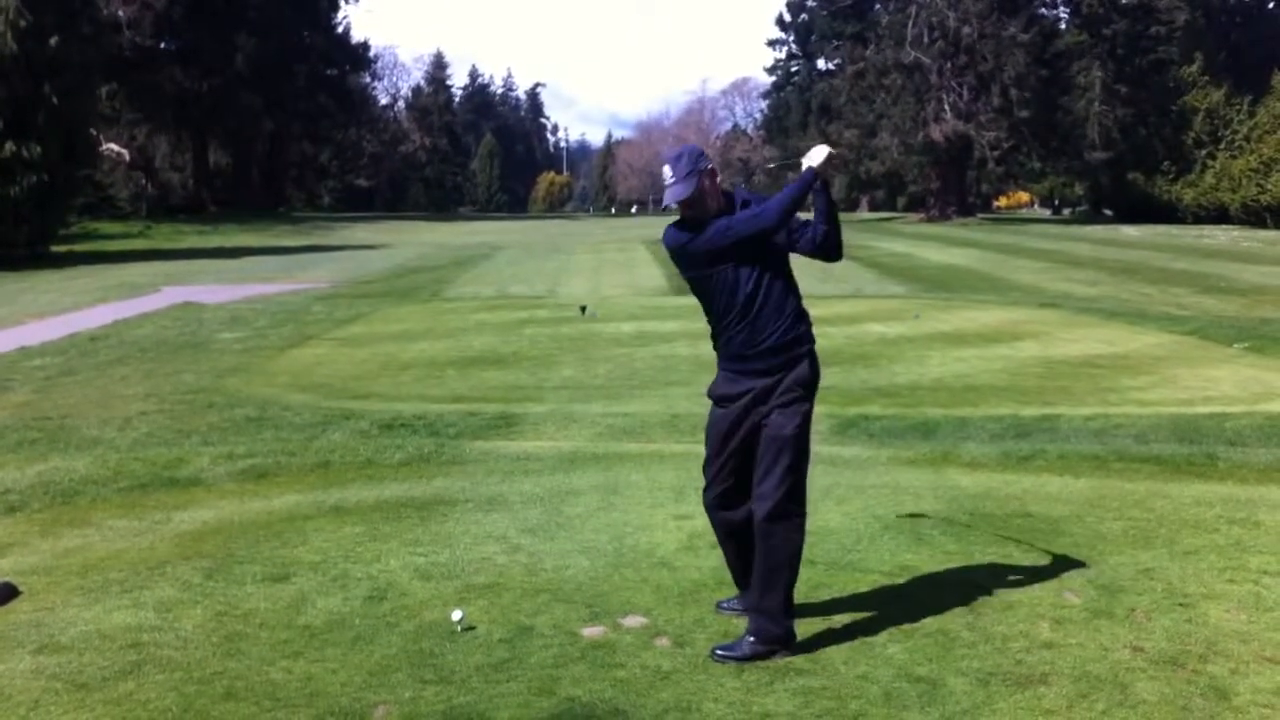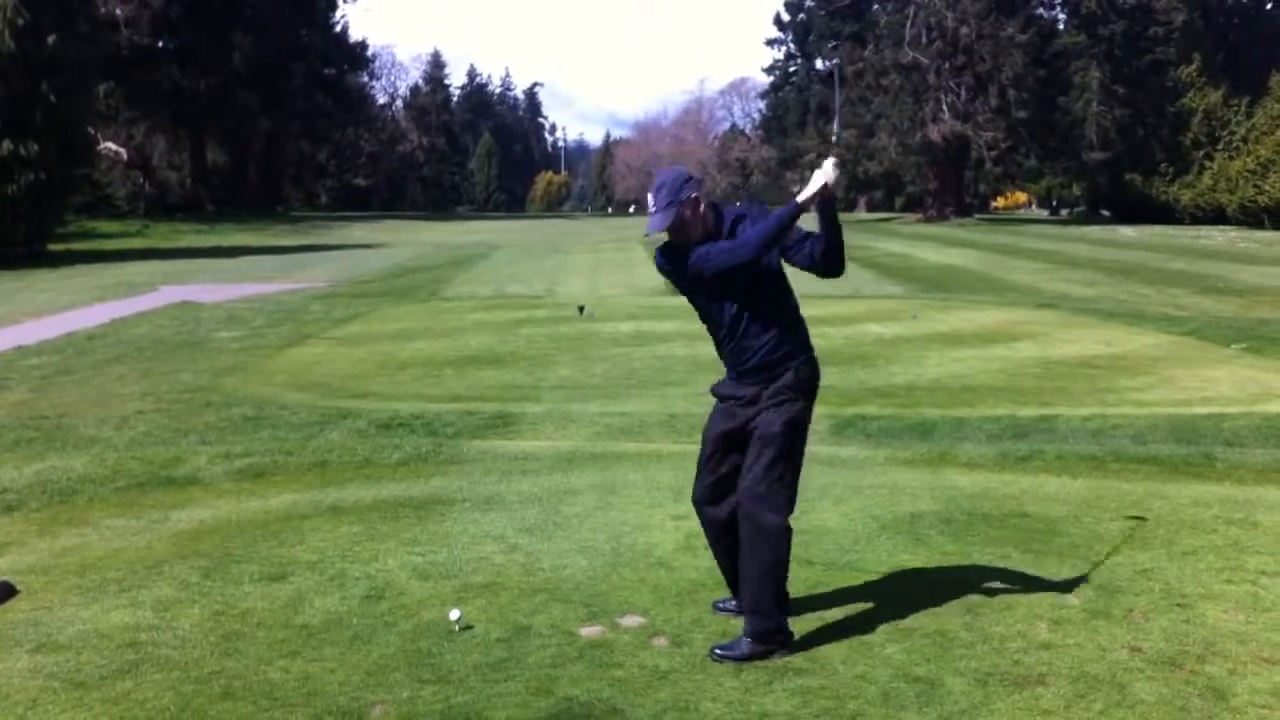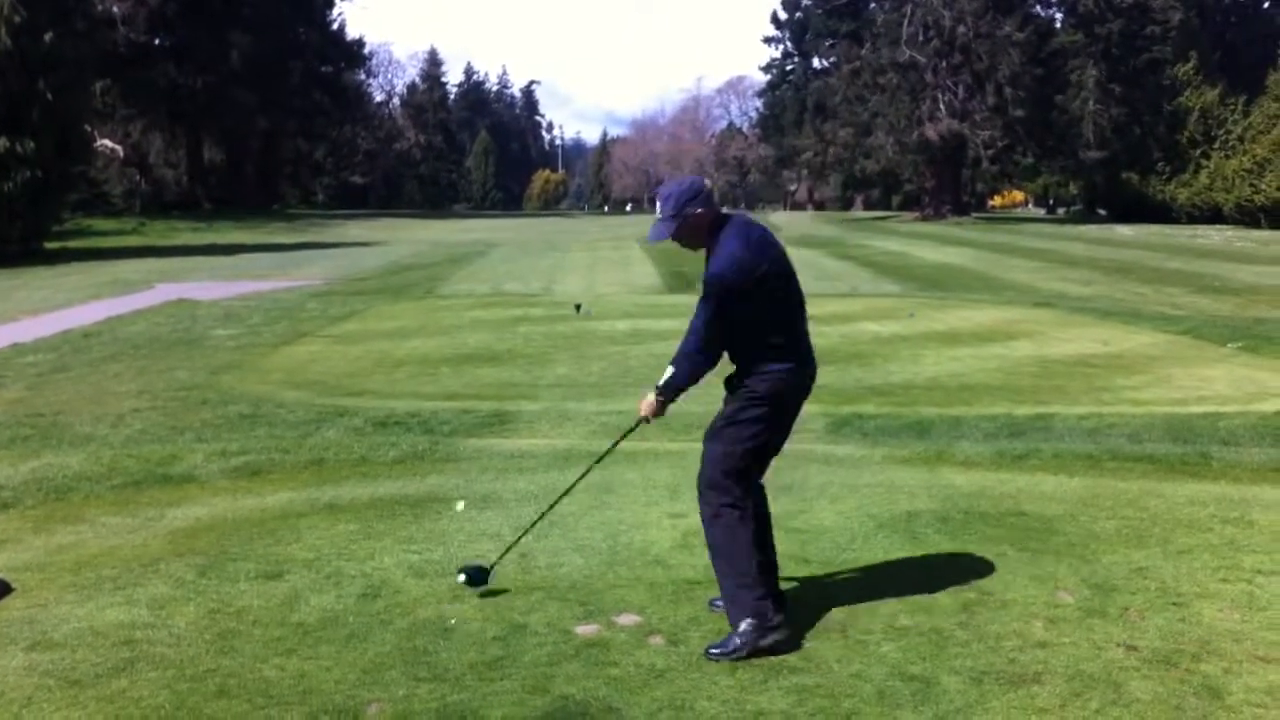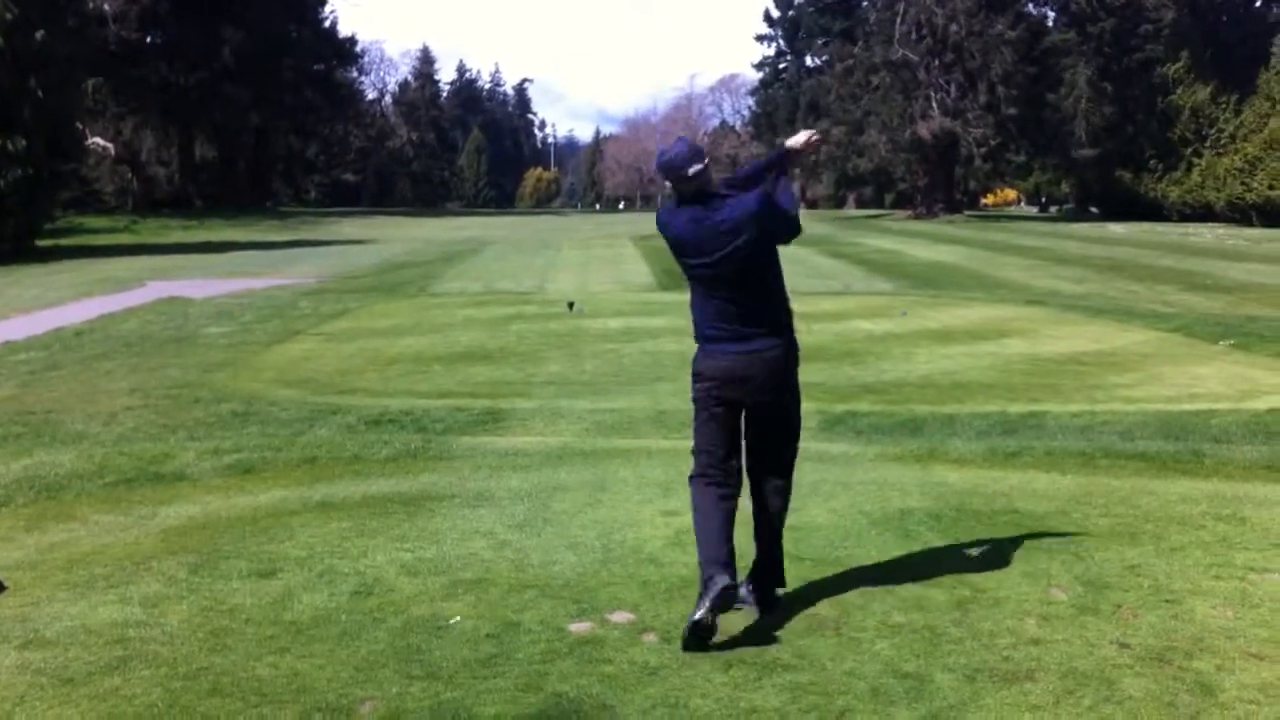
dt=0.2s
person 1, frame 1
left shoulder: (756, 206)
right shoulder: (680, 238)
left elbow: (828, 248)
right elbow: (765, 224)
left wrist: (820, 184)
right wrist: (808, 174)
left hip: (790, 376)
right hip: (735, 381)
left knee: (775, 503)
right knee: (723, 497)
left ankle: (771, 629)
right ankle: (755, 592)
person 1, frame 2
left shoulder: (752, 220)
right shoulder: (671, 258)
left elbow: (829, 264)
right elbow: (744, 253)
left wrist: (823, 202)
right wrist: (799, 203)
left hip: (786, 381)
right hip: (740, 385)
left knee: (761, 499)
right knee: (712, 495)
left ankle: (765, 627)
right ankle: (752, 592)
person 1, frame 3
left shoulder: (731, 258)
right shoulder: (742, 234)
left elbow: (706, 339)
right elbow: (714, 330)
left wrist: (665, 392)
right wrist: (674, 373)
left hip: (770, 379)
right hip: (776, 373)
left knee: (720, 489)
right knee: (737, 482)
left ankle: (756, 618)
right ankle: (760, 591)
person 1, frame 4
left shoulder: (673, 223)
right shoulder: (756, 209)
left elbow: (731, 185)
right elbow: (789, 227)
left wrist: (781, 153)
right wrist: (787, 157)
left hip: (721, 364)
right hip: (777, 358)
left knee: (713, 476)
right knee: (773, 472)
left ankle: (716, 578)
right ankle: (766, 584)
